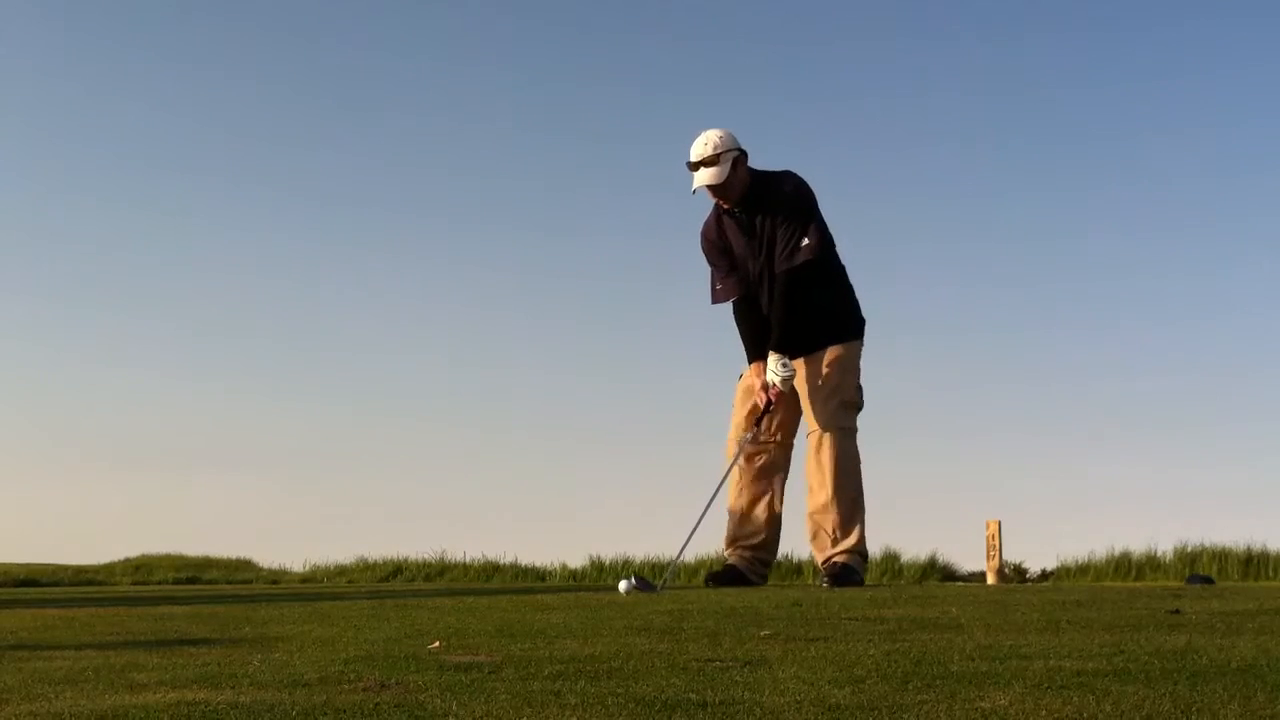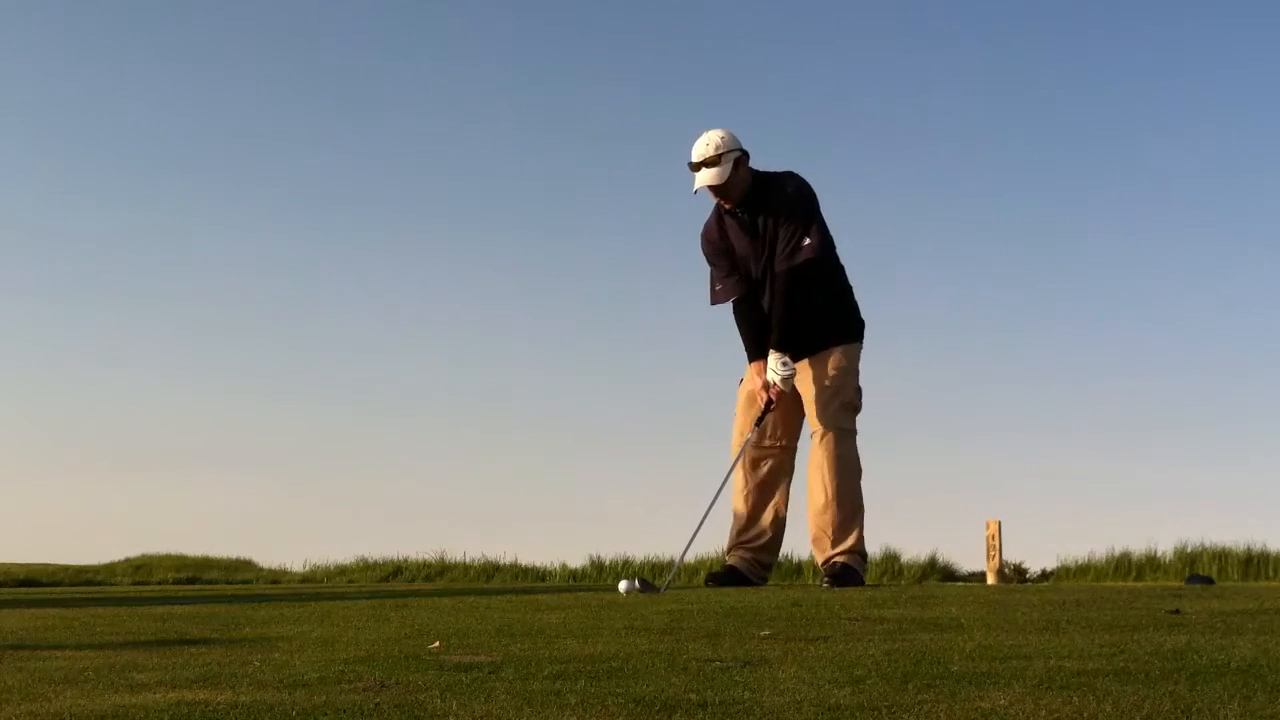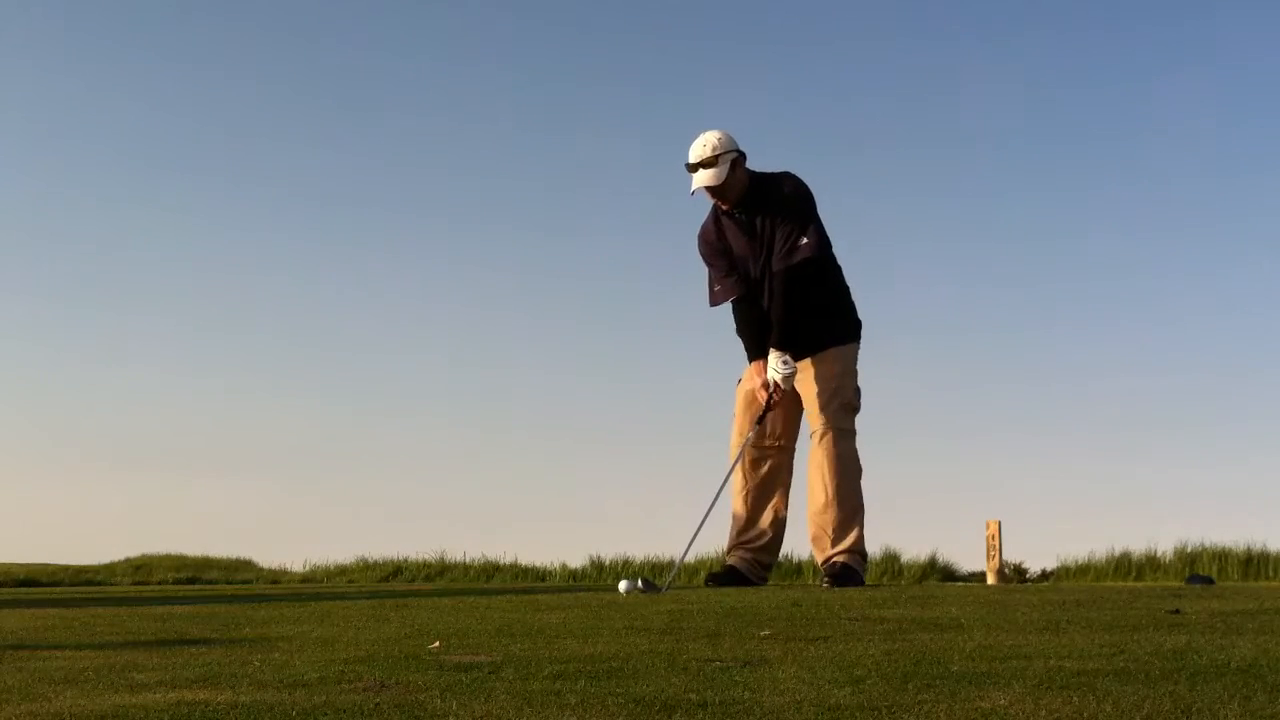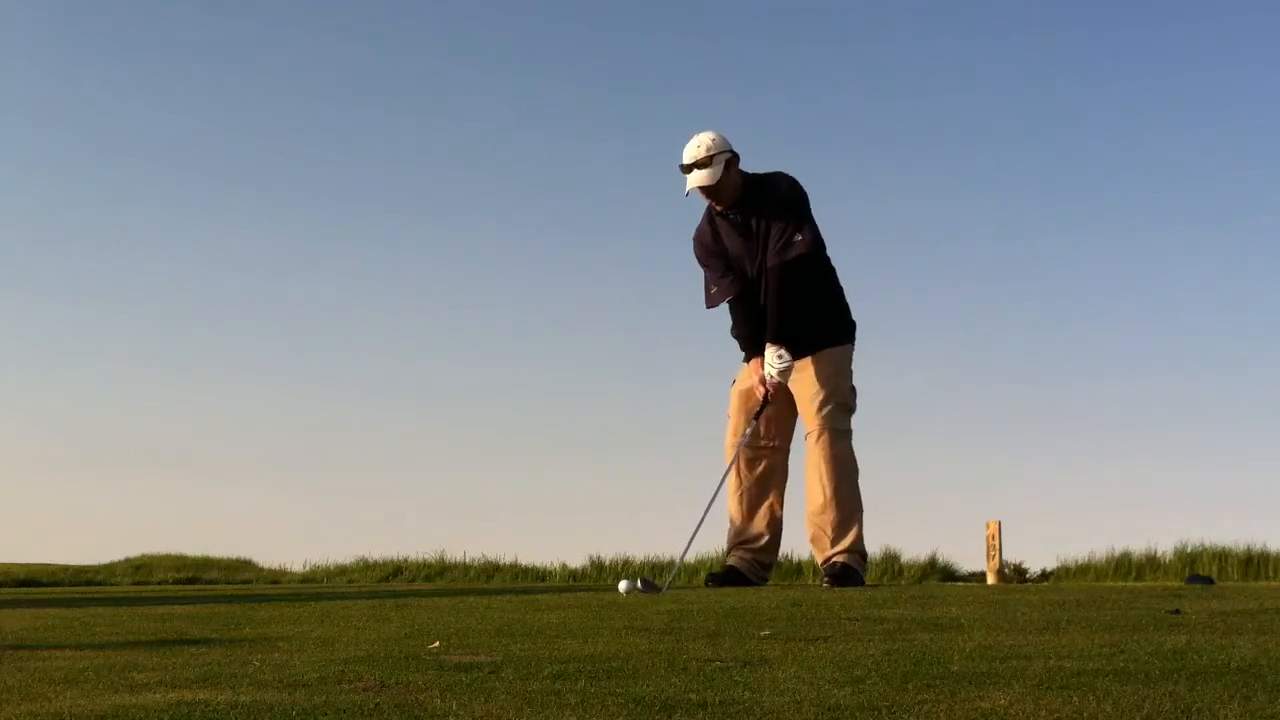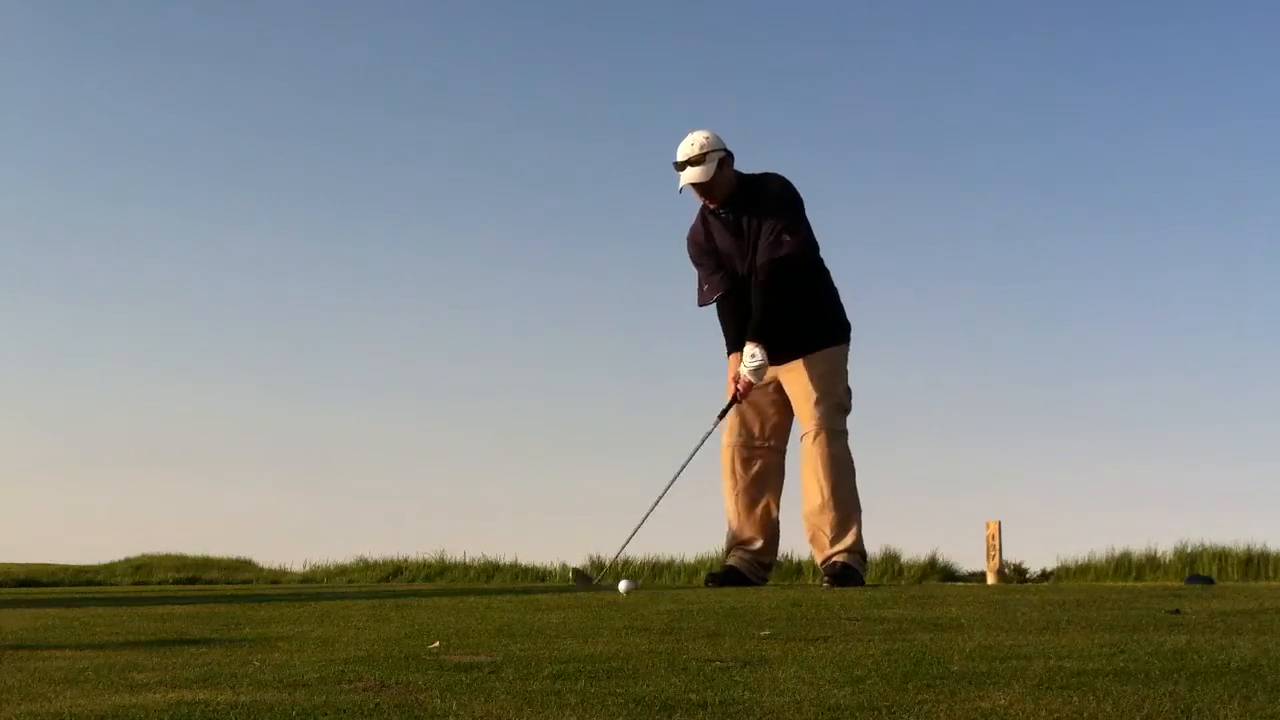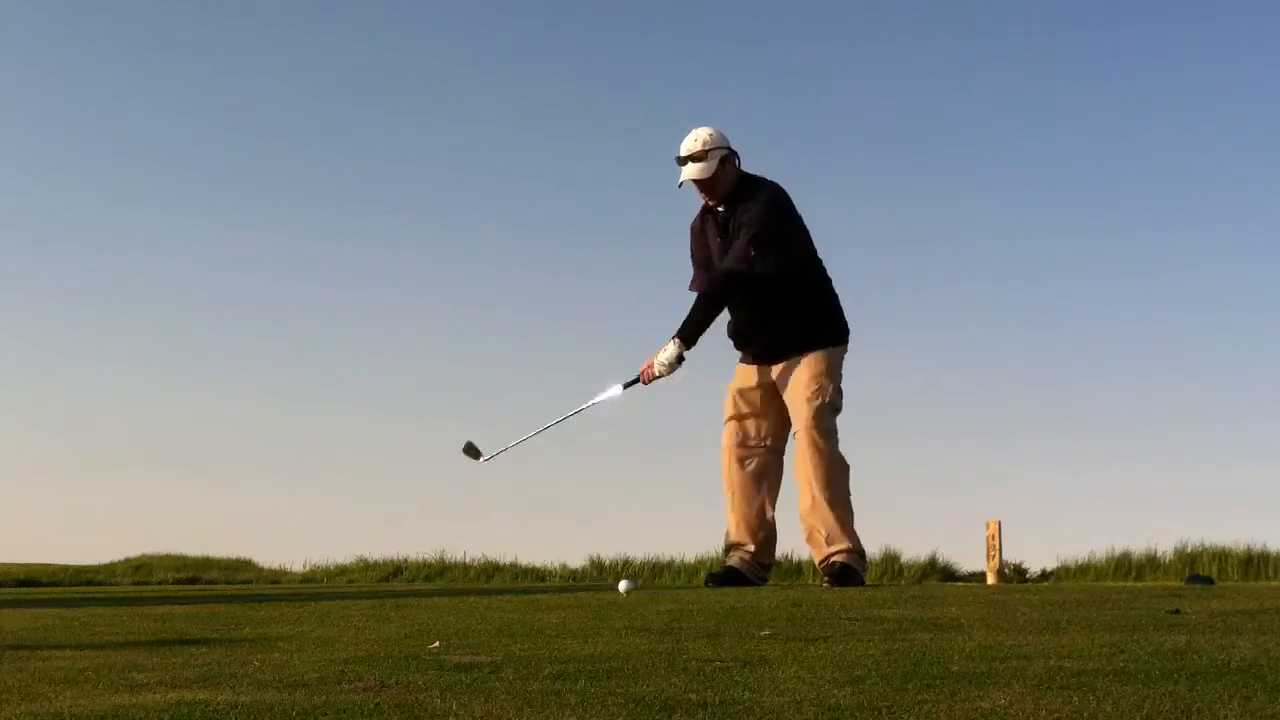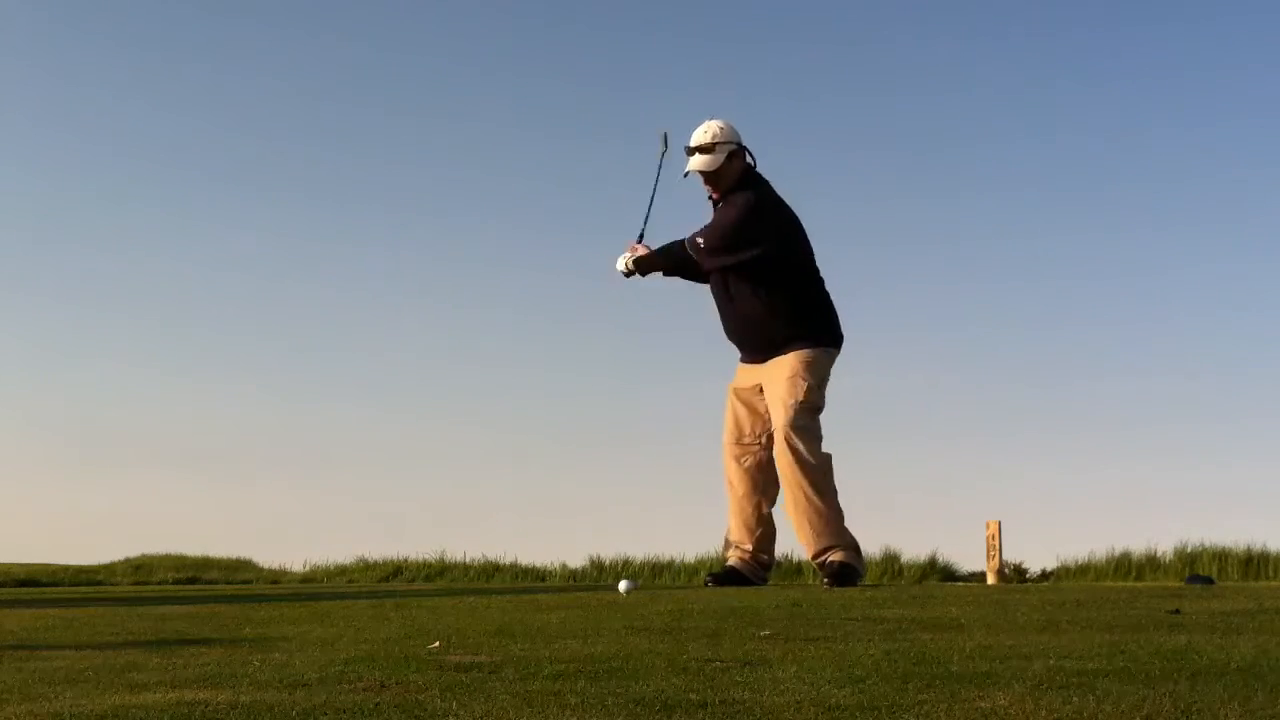
dt=0.2s
person 1, frame 1
left shoulder: (789, 193)
right shoulder: (715, 230)
left elbow: (795, 276)
right elbow: (742, 300)
left wrist: (779, 353)
right wrist: (757, 362)
left hip: (828, 335)
right hip: (766, 348)
left knee: (829, 433)
right knee: (750, 442)
left ankle: (842, 558)
right ankle: (747, 558)
person 1, frame 2
left shoulder: (792, 193)
right shoulder: (715, 231)
left elbow: (796, 275)
right elbow: (742, 299)
left wrist: (780, 351)
right wrist: (757, 361)
left hip: (827, 338)
right hip: (767, 349)
left knee: (830, 434)
right knee: (755, 444)
left ankle: (842, 558)
right ankle: (748, 559)
person 1, frame 3
left shoulder: (788, 193)
right shoulder: (712, 232)
left elbow: (793, 275)
right elbow: (741, 299)
left wrist: (781, 350)
right wrist: (757, 359)
left hip: (825, 339)
right hip: (765, 350)
left knee: (830, 435)
right knee: (754, 444)
left ankle: (842, 558)
right ankle: (749, 559)
person 1, frame 4
left shoulder: (782, 193)
right shoulder: (707, 234)
left elbow: (786, 271)
right elbow: (737, 298)
left wrist: (777, 345)
right wrist: (755, 357)
left hip: (819, 340)
right hip: (760, 350)
left knee: (826, 436)
right knee: (748, 443)
left ankle: (842, 558)
right ankle: (749, 558)
person 1, frame 5
left shoulder: (775, 194)
right shoulder: (700, 233)
left elbow: (772, 271)
right elbow: (726, 296)
left wrist: (756, 345)
right wrist: (741, 351)
left hip: (814, 341)
right hip: (755, 350)
left knee: (822, 437)
right knee: (743, 447)
left ankle: (842, 557)
right ankle: (749, 557)
person 1, frame 6
left shoulder: (767, 203)
right shoulder: (704, 225)
left elbow: (730, 280)
right elbow: (712, 288)
left wrist: (678, 343)
right wrist: (680, 345)
left hip: (810, 343)
right hip: (757, 353)
left knee: (813, 436)
right knee: (743, 448)
left ankle: (842, 557)
right ankle: (750, 558)
person 1, frame 7
left shoulder: (754, 204)
right shoulder: (728, 202)
left elbow: (700, 253)
right elbow: (703, 264)
left wrist: (646, 259)
right wrist: (654, 259)
left hip: (800, 344)
right hip: (755, 351)
left knee: (792, 434)
right knee: (742, 447)
left ankle: (838, 556)
right ankle: (747, 559)
